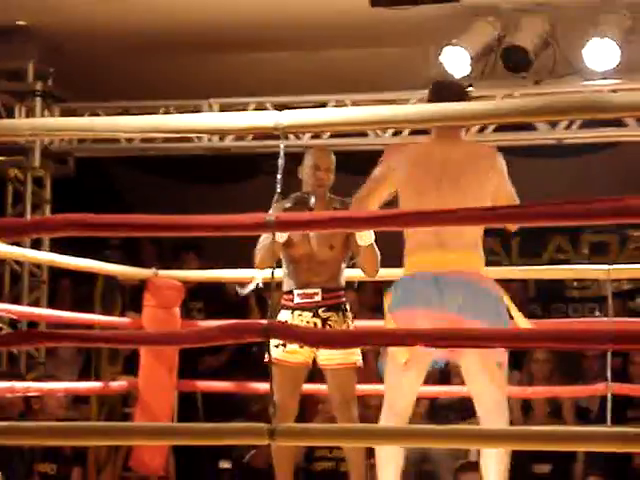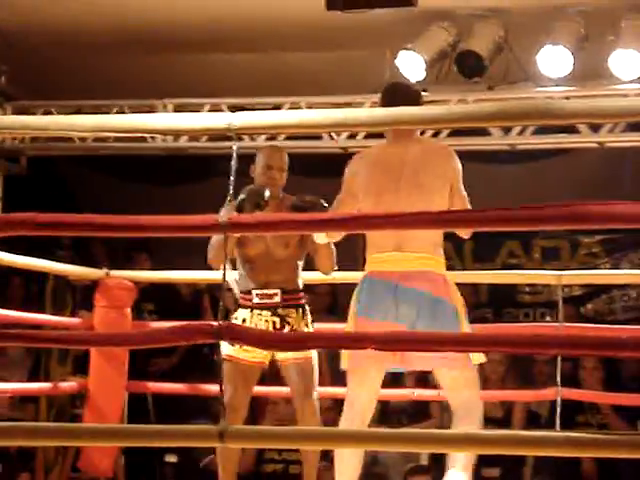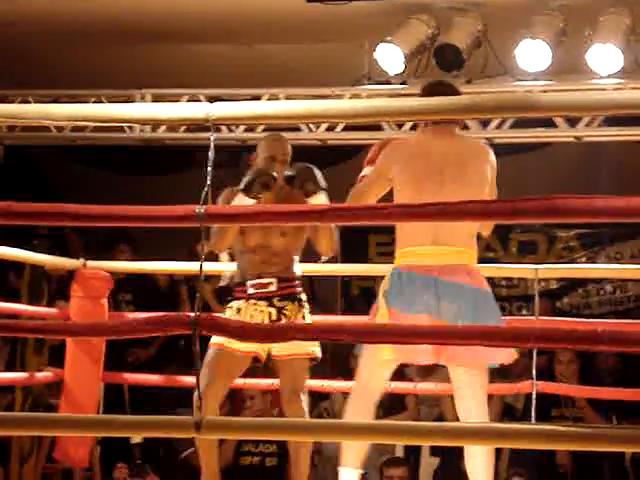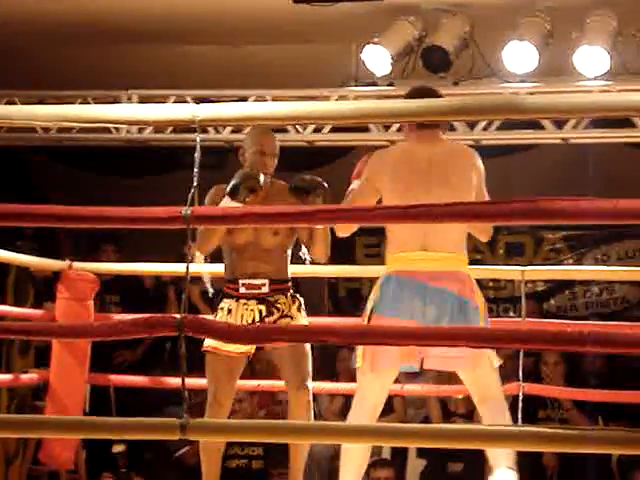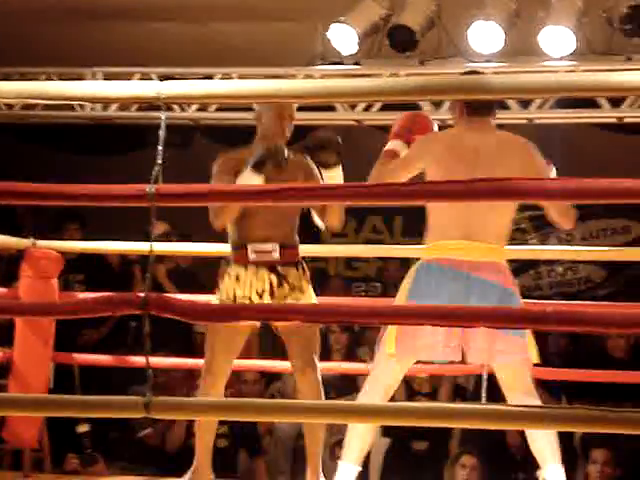
dt=0.5s
person 1, frame 1
left shoulder: (403, 156)
right shoulder: (489, 158)
left elbow: (357, 212)
right elbow: (512, 219)
left wrist: (382, 170)
left hip: (417, 292)
right hip: (470, 291)
left knee: (396, 410)
right knee: (493, 410)
person 1, frame 2
left shoulder: (361, 162)
right shoulder: (443, 156)
left elbow: (331, 232)
right elbow: (465, 227)
left hip: (376, 292)
right hip: (430, 291)
left knee: (356, 411)
right knee: (467, 401)
person 1, frame 3
left shoulder: (400, 150)
right shoulder: (483, 153)
left elbow: (352, 210)
left wrist: (371, 168)
left hip: (408, 286)
right hip: (463, 287)
left knee: (365, 387)
right knee: (474, 412)
person 1, frame 4
left shoulder: (384, 160)
right shoulder: (469, 158)
left elbow: (342, 227)
right elbow: (485, 232)
left wrist: (357, 183)
left hip: (399, 291)
right hip: (454, 292)
left knee: (365, 404)
right knee: (491, 400)
person 1, frame 5
left shoulder: (433, 142)
right shoulder: (523, 149)
left elbow: (375, 185)
right elbow: (566, 219)
left wrist: (397, 142)
right wrist: (548, 179)
left hip: (435, 280)
right hip: (492, 284)
left knee: (379, 384)
right knee: (522, 393)
person 2, frame 1
left shoulder: (345, 211)
right shoulder: (281, 209)
left elbow: (371, 270)
right elbow: (261, 262)
left wrist: (363, 229)
left hip: (333, 313)
right hip: (292, 313)
left knee: (343, 407)
right knee: (283, 410)
person 2, frame 2
left shoulder: (299, 210)
right shoulder: (233, 208)
left elbow: (328, 267)
right elbow: (214, 260)
right wrist: (240, 216)
left hip: (291, 312)
right hip: (248, 315)
left knee: (305, 398)
right knee: (234, 408)
person 2, frame 3
left shoulder: (299, 197)
right shoulder: (231, 195)
left elbow: (328, 249)
right elbow: (218, 245)
left wrist: (318, 195)
right wrist: (247, 194)
left hip: (288, 304)
right hip: (245, 305)
left knee: (294, 401)
right knee: (206, 396)
person 2, frame 4
left shoulder: (292, 197)
right shoulder: (219, 194)
left elbow: (321, 254)
right elbow: (202, 247)
left wrist: (318, 208)
right wrist: (232, 200)
left hip: (281, 304)
right hip: (236, 307)
left knee: (300, 392)
right knee: (217, 405)
person 2, frame 5
left shoulder: (303, 166)
right shoulder: (229, 163)
left elbow: (334, 222)
right elbow: (218, 218)
left wrist: (332, 168)
right wrist: (252, 174)
left hip: (289, 275)
right hip: (242, 277)
left knee: (307, 370)
right knee: (212, 374)
